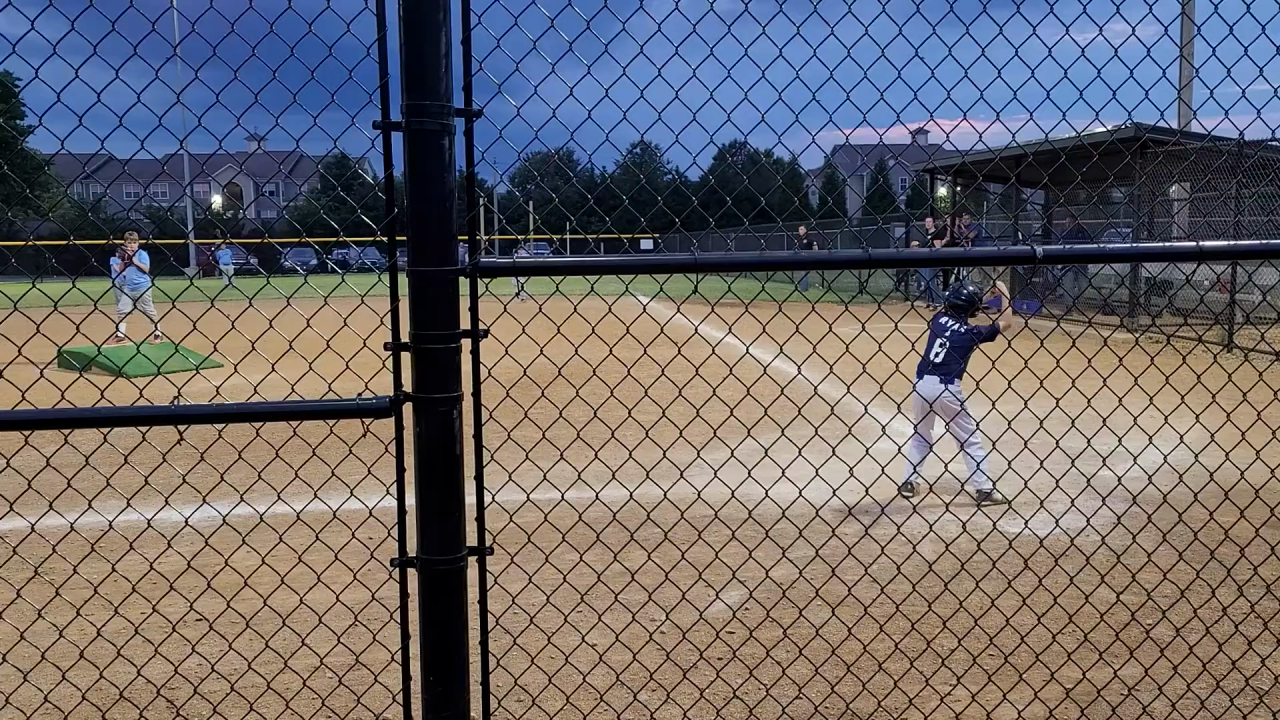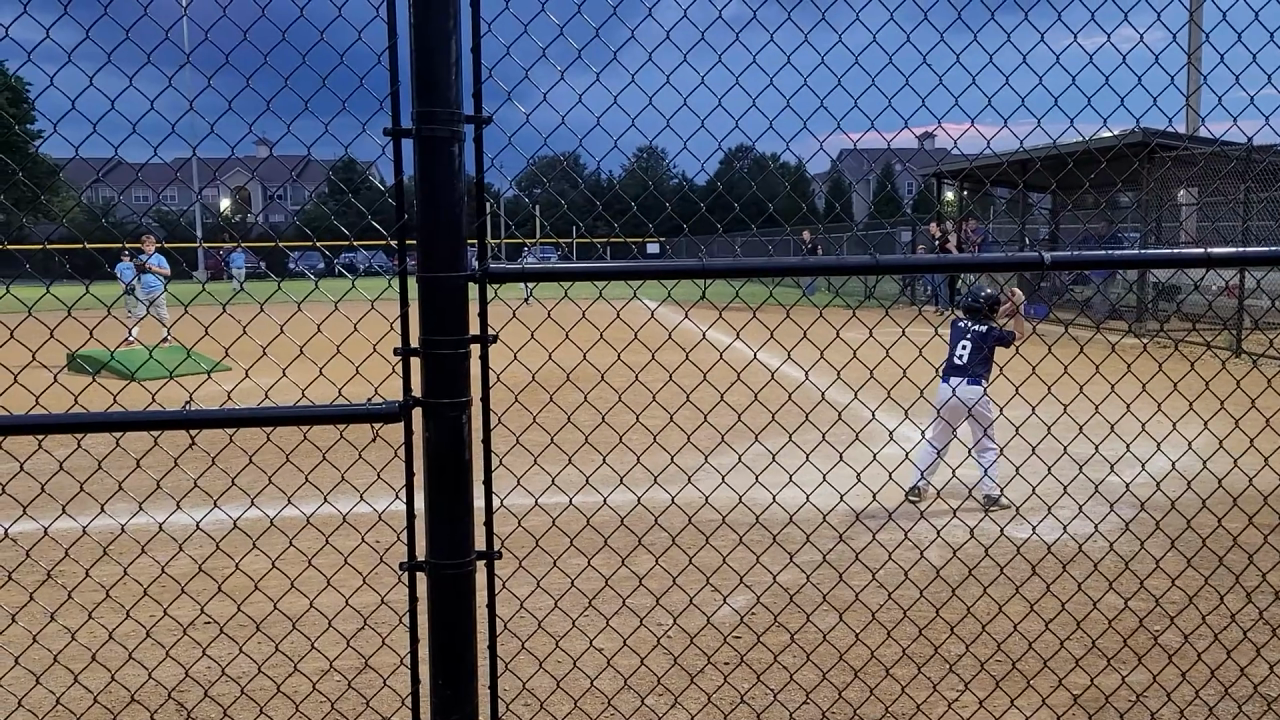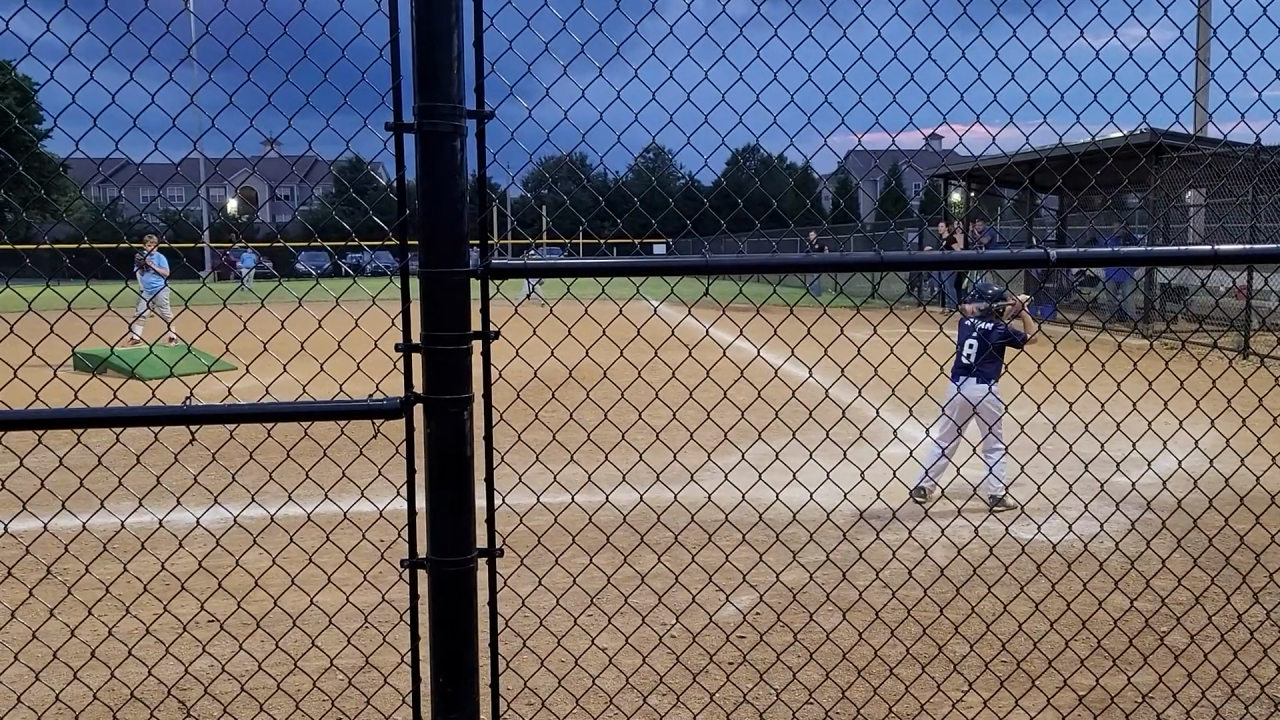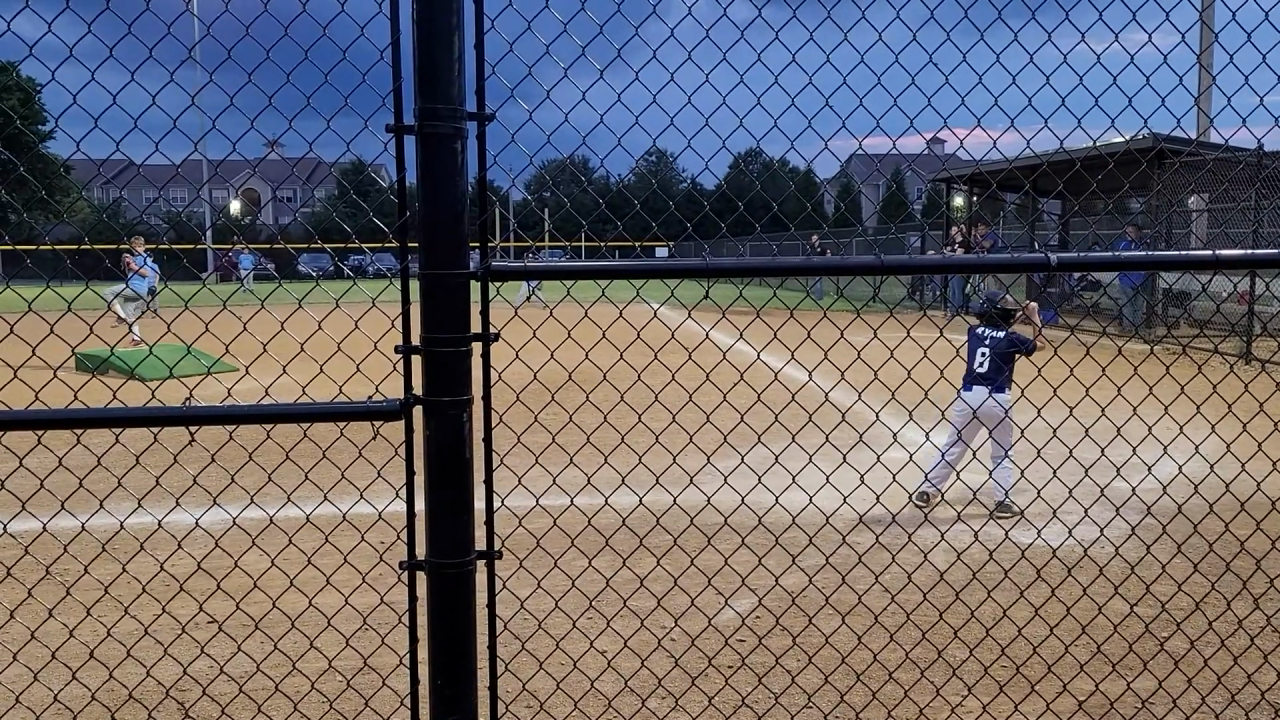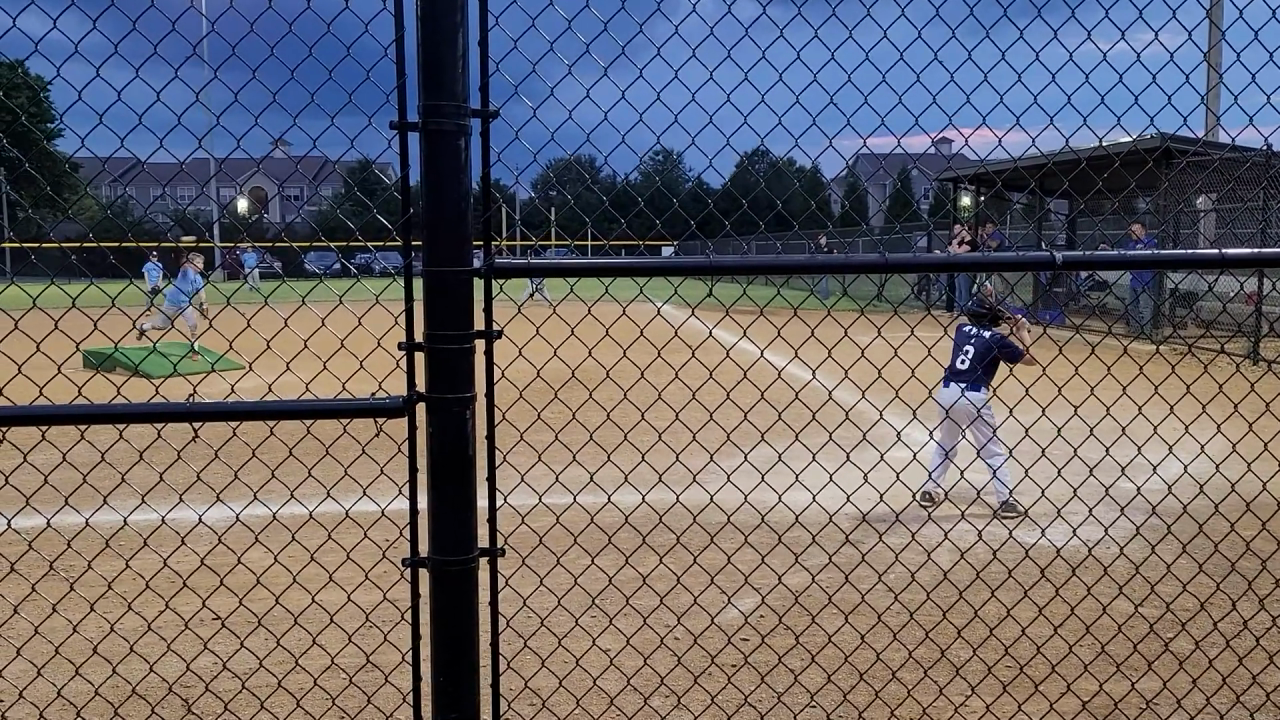
dt=1s
person 1, frame 1
left shoulder: (938, 318)
right shoulder: (972, 332)
left elbow: (955, 311)
right elbow: (1006, 324)
left wrist: (982, 296)
right wrist: (1005, 295)
left hip: (922, 384)
right hip: (947, 388)
left knee: (920, 436)
right knee: (970, 440)
left ankle: (908, 483)
right ankle: (984, 490)
person 1, frame 2
left shoulder: (957, 324)
right shoulder: (991, 332)
right elbow: (1019, 334)
left wrist: (1007, 306)
right wrist: (1018, 306)
left hip: (947, 387)
right hip: (974, 390)
left knee: (935, 440)
right knee: (986, 445)
left ankle: (917, 488)
right ankle: (991, 495)
person 1, frame 3
left shoulder: (965, 322)
right shoulder: (1000, 330)
right elbow: (1032, 336)
left wrist: (1012, 309)
right wrist: (1022, 310)
left hip: (957, 386)
right hip: (983, 389)
left knee: (943, 440)
right knee: (994, 445)
left ankle: (923, 487)
right ankle: (997, 495)
person 1, frame 4
left shoulder: (973, 331)
right shoulder: (1009, 338)
right elbow: (1040, 344)
left wrist: (1019, 316)
right wrist: (1033, 316)
left hip: (968, 395)
right hip: (996, 398)
left knee: (952, 447)
right knee: (1002, 452)
left ankle: (926, 491)
right ankle: (1004, 502)
person 1, frame 5
left shoulder: (961, 329)
right shoulder: (997, 339)
right elbow: (1030, 359)
left wrist: (1013, 332)
right wrist: (1022, 331)
left hip: (947, 392)
right hip: (973, 396)
left knee: (944, 445)
right knee: (993, 450)
left ankle: (929, 491)
right ankle: (1006, 502)
